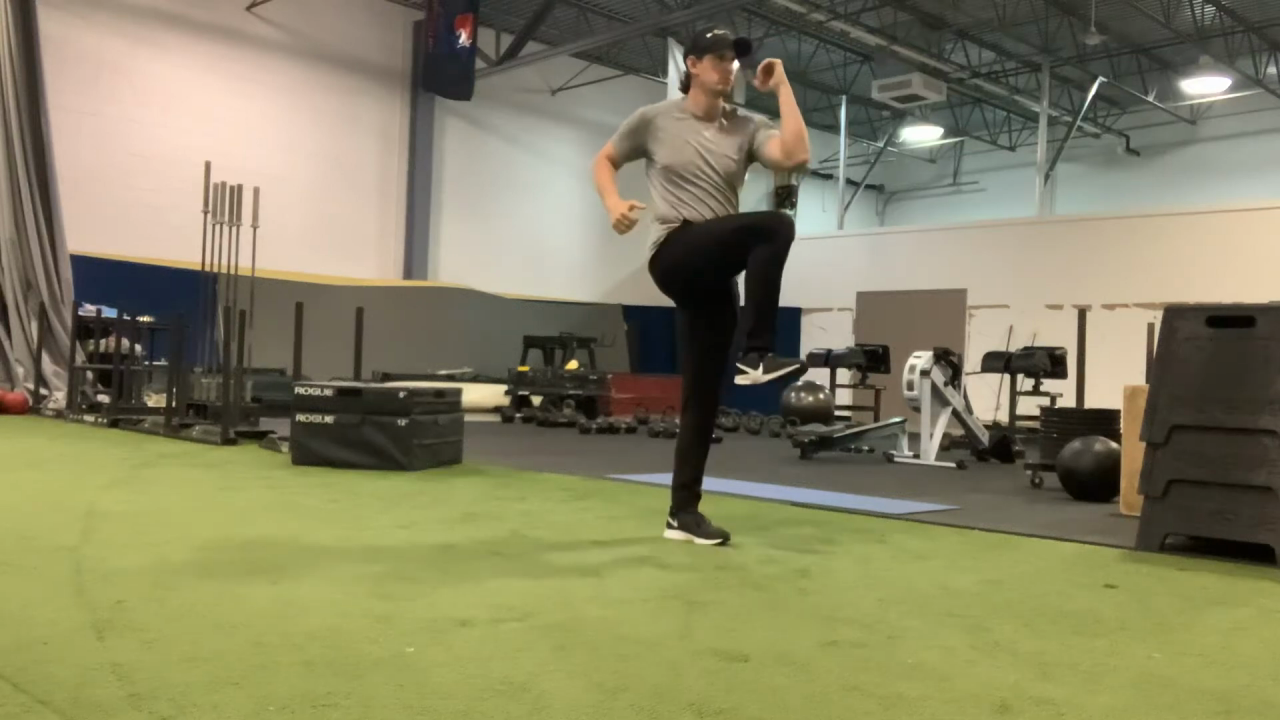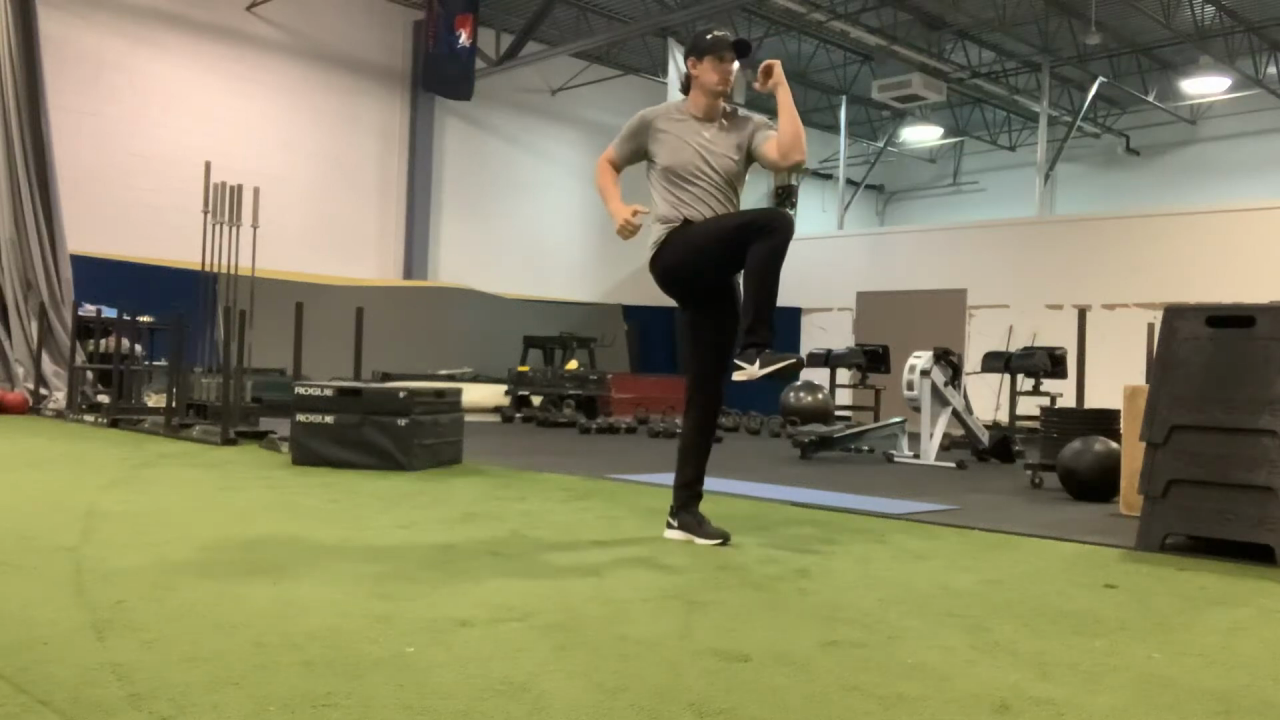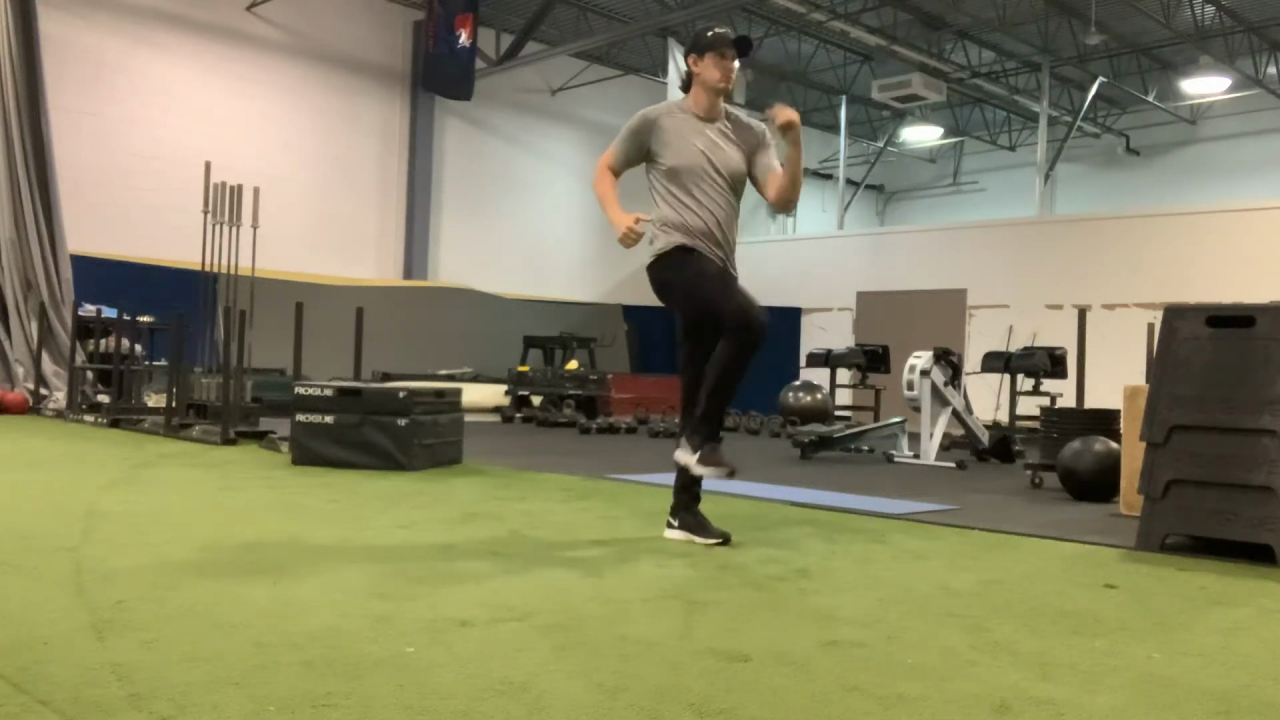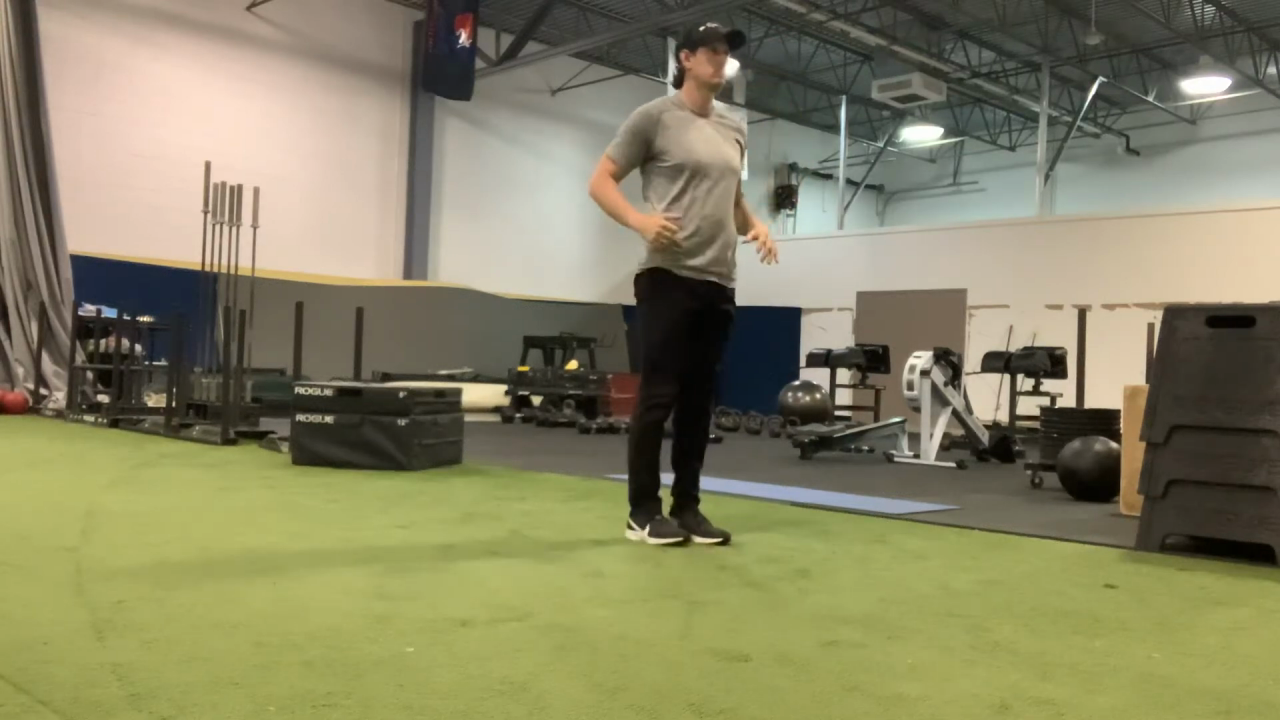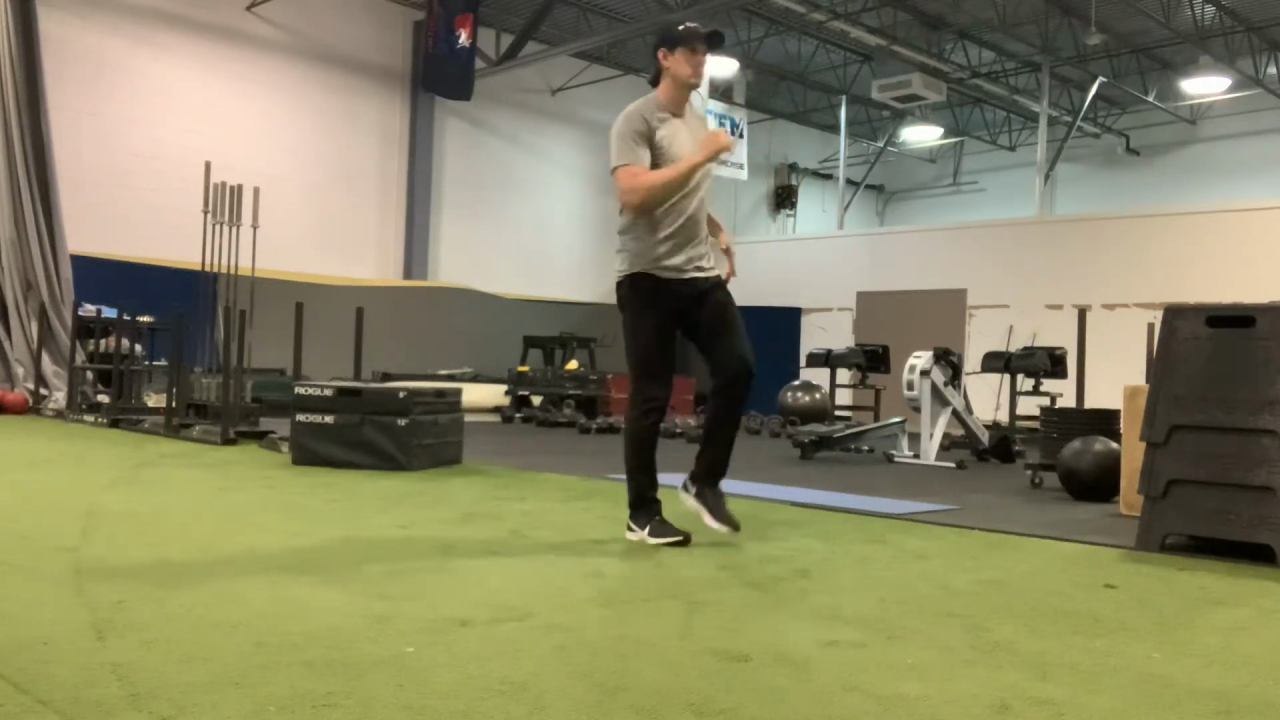
dt=0.4s
person 1, frame 1
left shoulder: (746, 127)
right shoulder: (654, 119)
left elbow: (796, 156)
right elbow: (604, 160)
left wrist: (782, 89)
right wrist: (613, 203)
left hip: (717, 273)
right hip: (676, 253)
left knee: (704, 395)
right knee: (776, 227)
left ankle: (683, 510)
right ankle: (757, 356)
person 1, frame 2
left shoulder: (746, 127)
right shoulder: (653, 122)
left elbow: (792, 156)
right elbow: (606, 164)
left wrist: (780, 89)
right wrist: (617, 208)
left hip: (719, 274)
right hip: (677, 255)
left knee: (706, 396)
right knee: (775, 223)
left ankle: (684, 511)
right ankle: (755, 350)
person 1, frame 3
left shoulder: (749, 133)
right shoulder: (656, 121)
left elbow: (784, 200)
right elbow: (604, 169)
left wrist: (794, 140)
right wrist: (618, 215)
left hip: (717, 273)
right hip: (676, 260)
left knee: (701, 395)
right knee: (750, 322)
left ankle: (685, 510)
right ankle: (698, 437)
person 1, frame 4
left shoulder: (733, 130)
right shoulder: (654, 118)
right elbow: (600, 180)
left wrist: (756, 225)
right wrist: (639, 219)
left hip: (718, 283)
right hip: (668, 277)
left knee: (699, 399)
right knee: (660, 394)
left ankle: (686, 507)
right ankle: (642, 511)
person 1, frame 5
left shoulder: (699, 123)
right shoulder: (638, 119)
right elbow: (633, 192)
left wrist: (717, 232)
right wrist: (699, 156)
left hip: (701, 276)
right hip: (649, 278)
left knee: (738, 371)
right knee: (651, 397)
left ankle: (705, 484)
right ankle: (642, 514)
